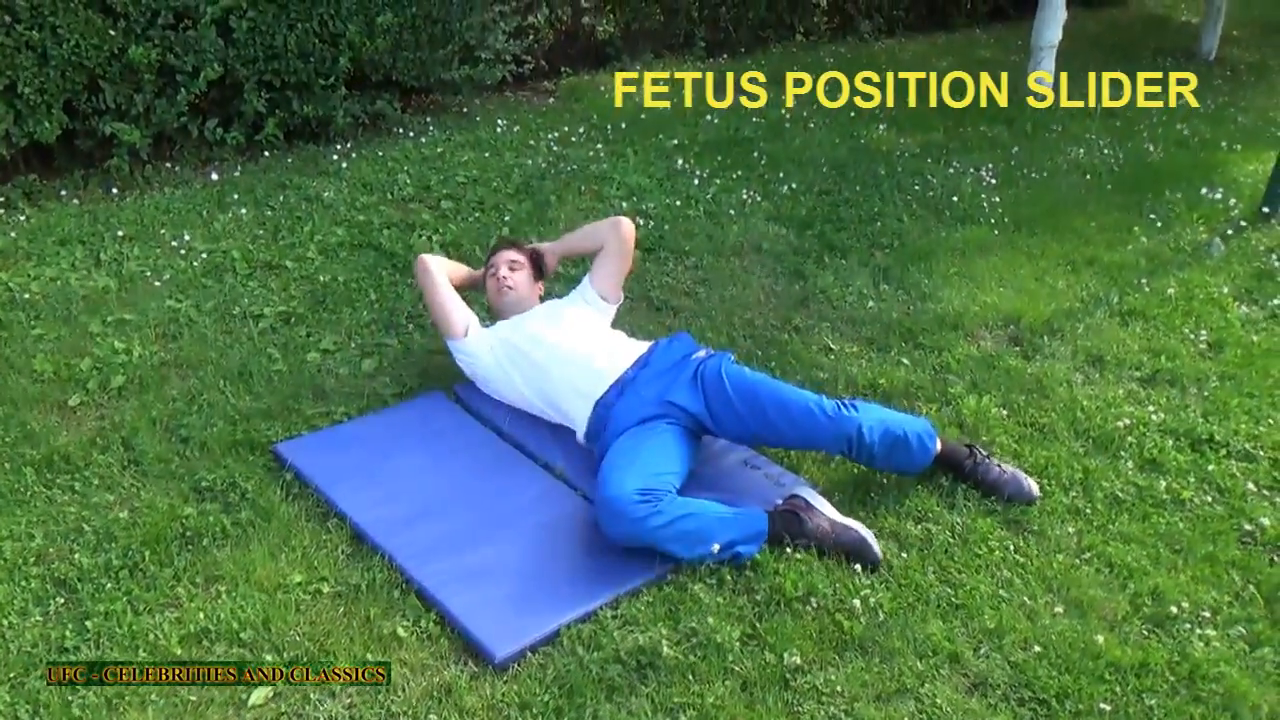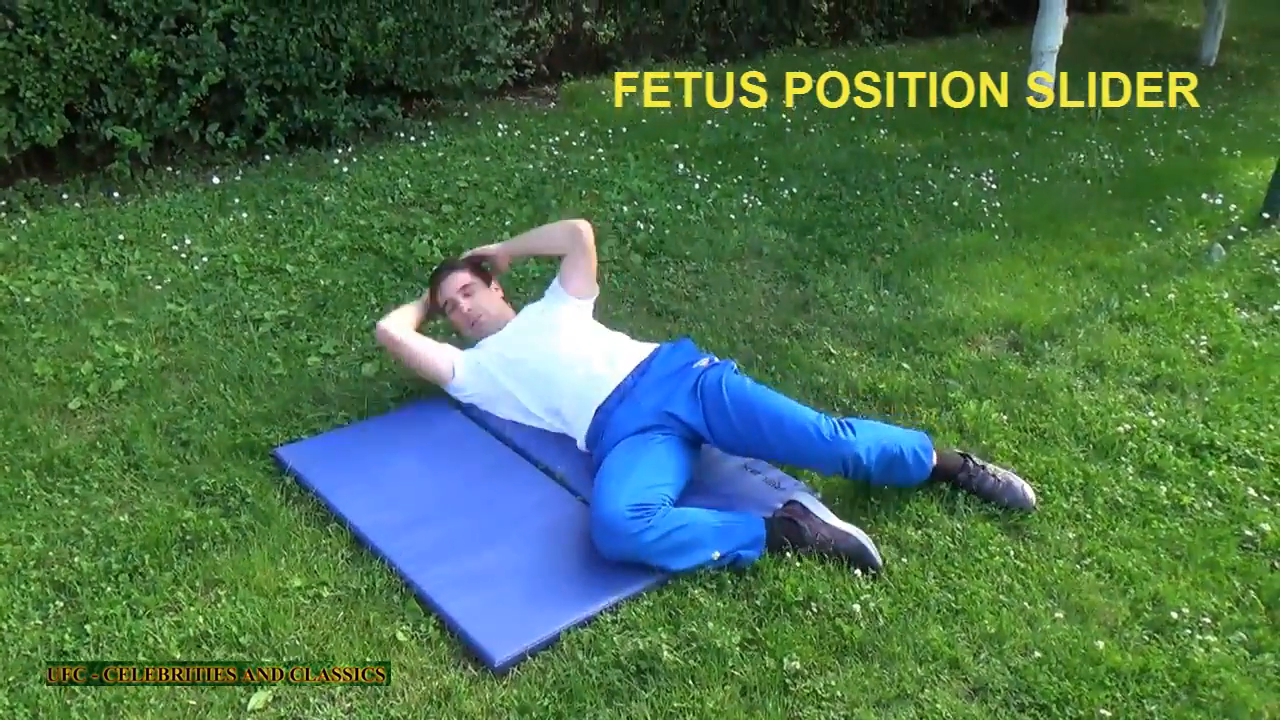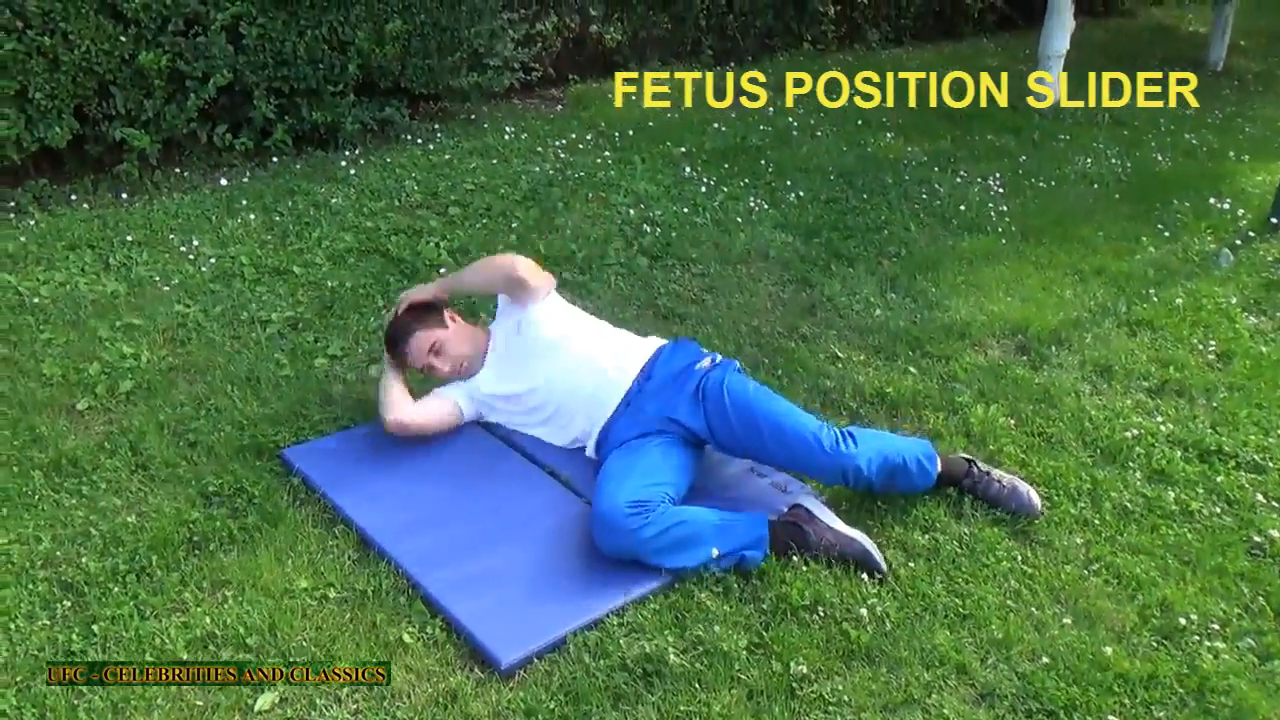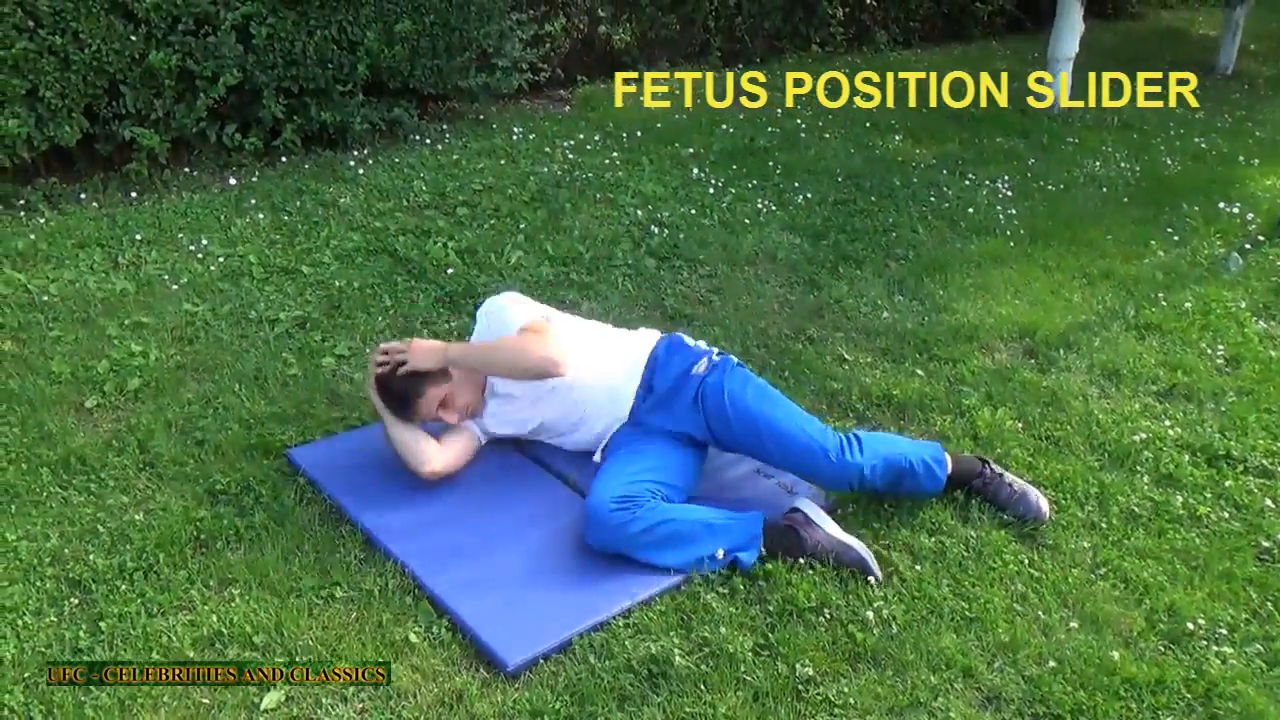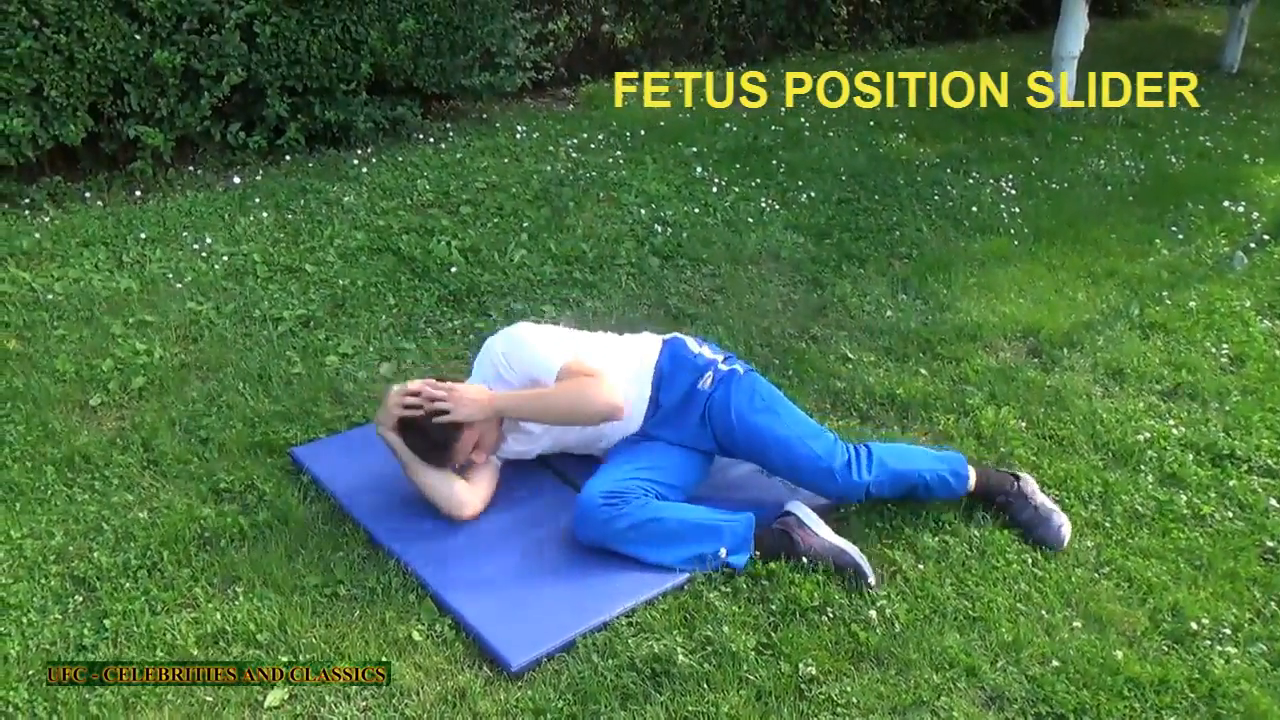
dt=0.3s
person 1, frame 1
left shoulder: (576, 305)
right shoulder: (482, 351)
left elbow: (621, 228)
right elbow: (428, 265)
left wrist: (548, 249)
right wrist: (476, 272)
left hip: (675, 368)
right hip: (625, 425)
left knee: (832, 420)
right knee: (623, 511)
left ankle: (956, 457)
right ankle: (787, 525)
person 1, frame 2
left shoulder: (555, 306)
right shoulder: (471, 370)
left elbow: (579, 232)
right elbow: (390, 333)
left wrist: (496, 252)
right wrist: (427, 302)
left hip: (676, 374)
right hip: (625, 431)
left knee: (830, 441)
right knee: (618, 528)
left ankle: (950, 464)
right ankle: (784, 530)
person 1, frame 3
left shoulder: (520, 313)
right shoulder: (472, 394)
left elbow: (517, 268)
right elbow: (399, 420)
left wrist: (434, 288)
right wrist: (393, 365)
left hip: (675, 375)
right hip: (630, 438)
left knee: (830, 451)
right knee: (616, 524)
left ankle: (956, 469)
right ankle: (790, 534)
person 1, frame 4
left shoulder: (497, 314)
right shoulder: (477, 415)
left elbow: (551, 358)
right elbow: (429, 463)
left wrist: (447, 356)
right wrist: (382, 400)
left hip: (675, 375)
right hip: (638, 436)
left knee: (831, 456)
right knee: (606, 518)
left ankle: (967, 470)
right ankle: (785, 536)
person 1, frame 5
left shoulder: (509, 352)
right shoulder: (474, 423)
left elbow: (606, 398)
right elbow: (462, 504)
left wrist: (493, 403)
right wrist: (392, 434)
left hip: (684, 381)
right hip: (649, 443)
left knee: (839, 468)
right knee: (596, 514)
left ankle: (992, 483)
right ankle: (774, 537)
